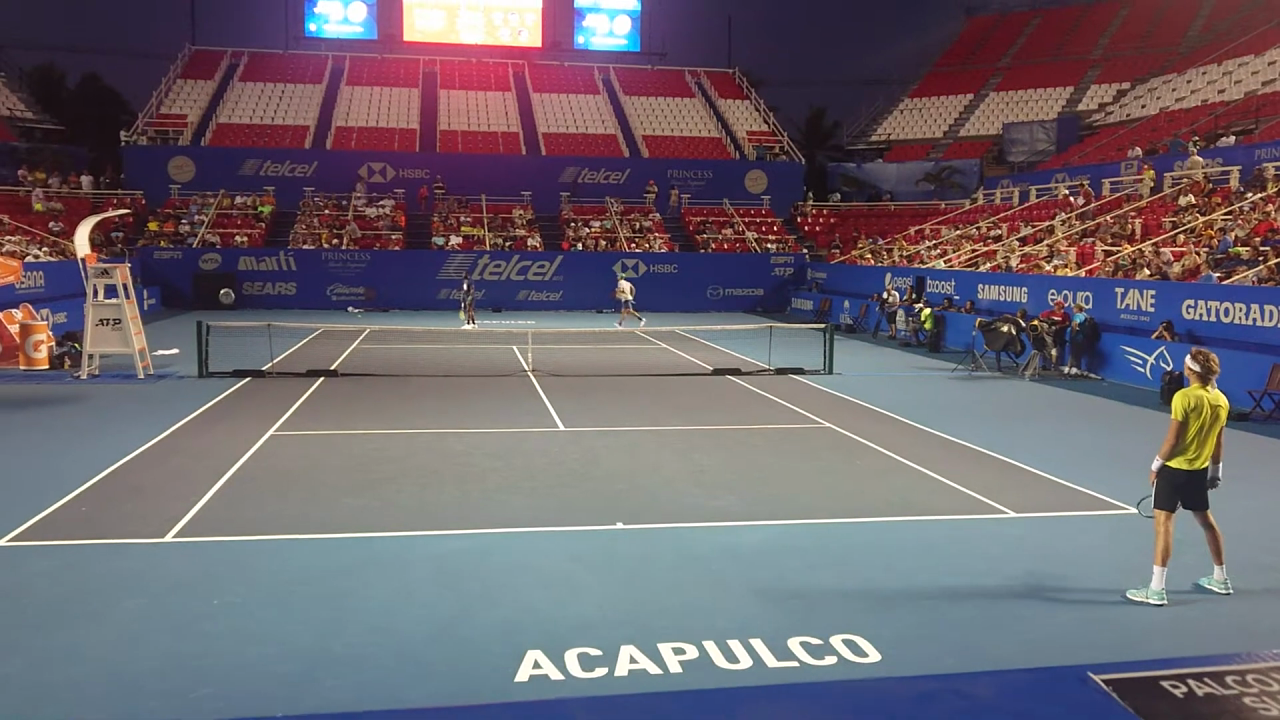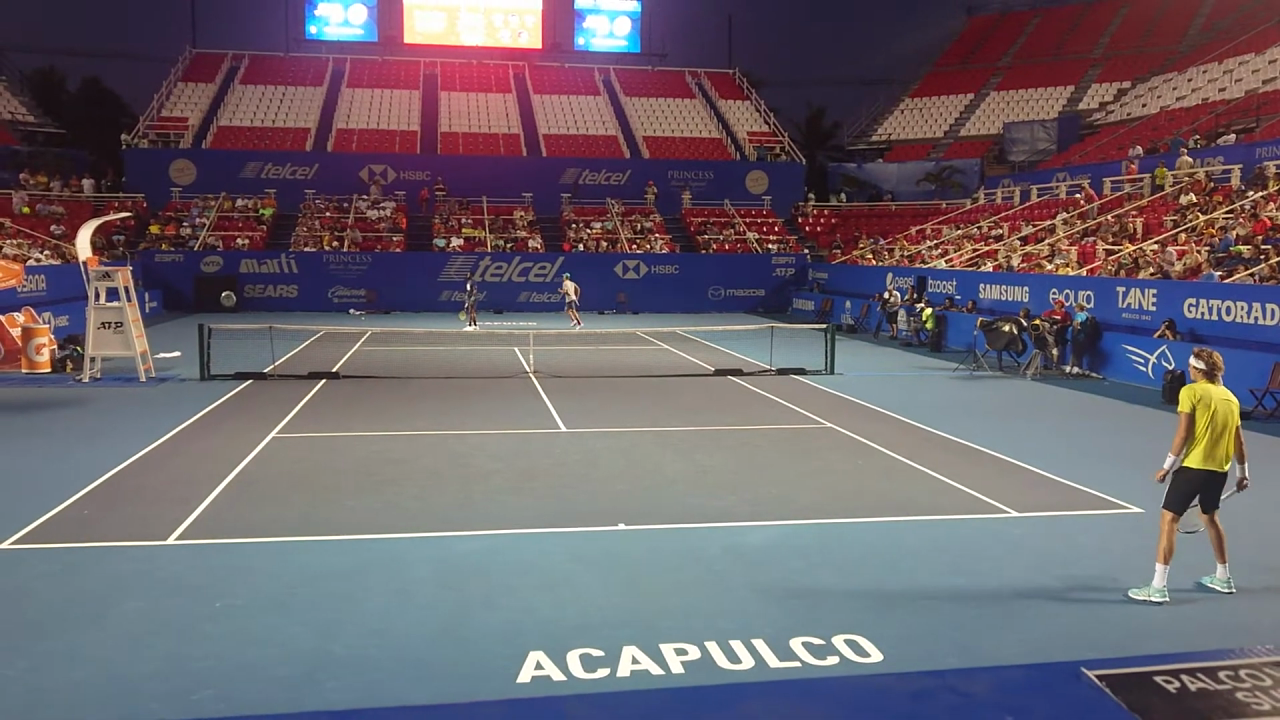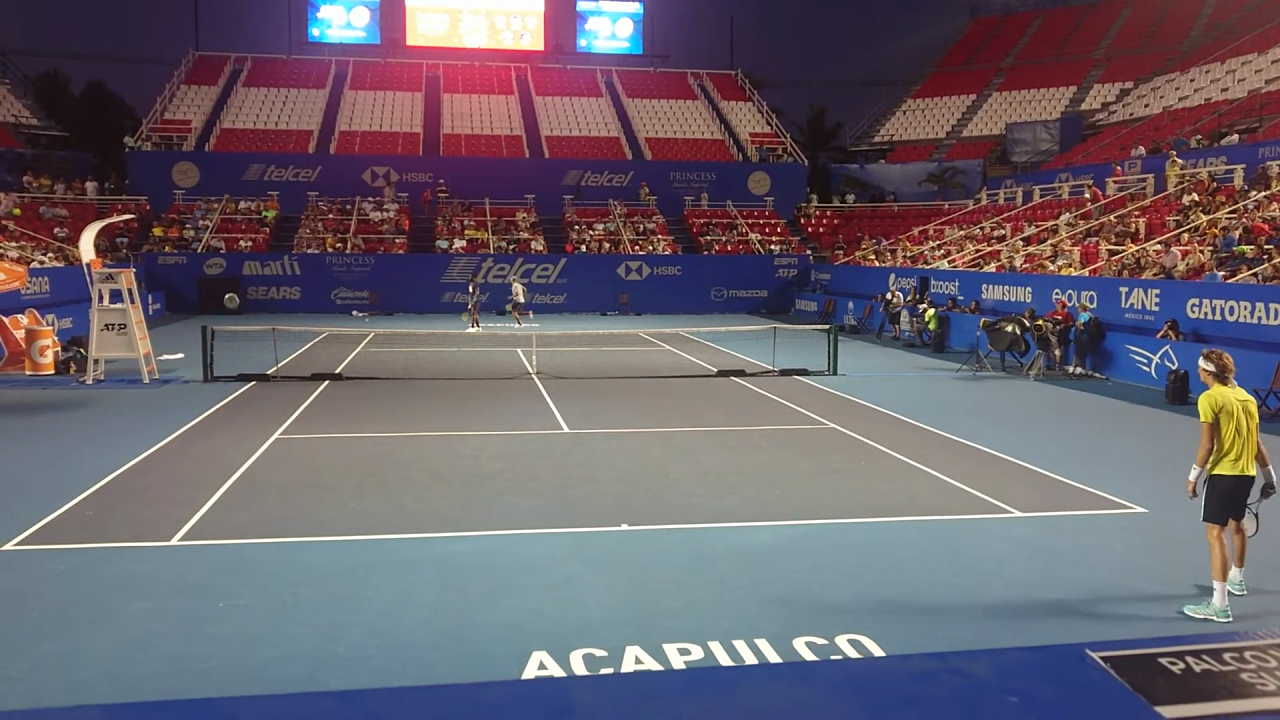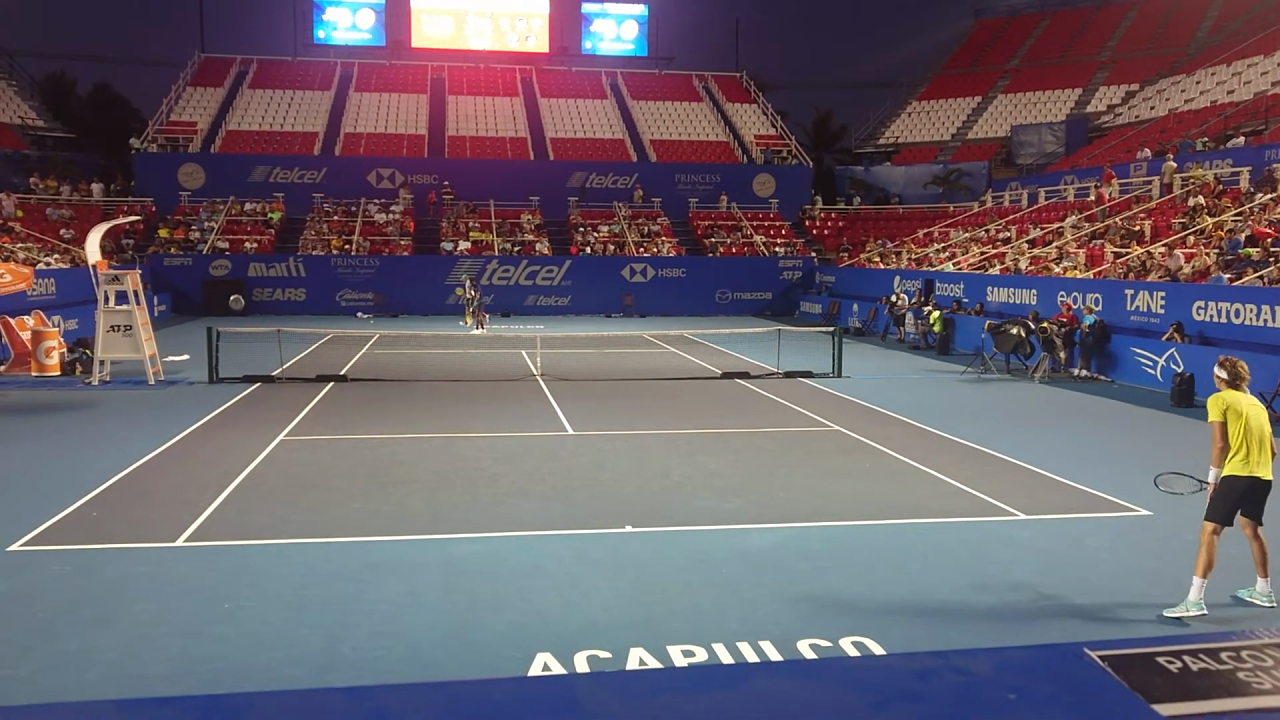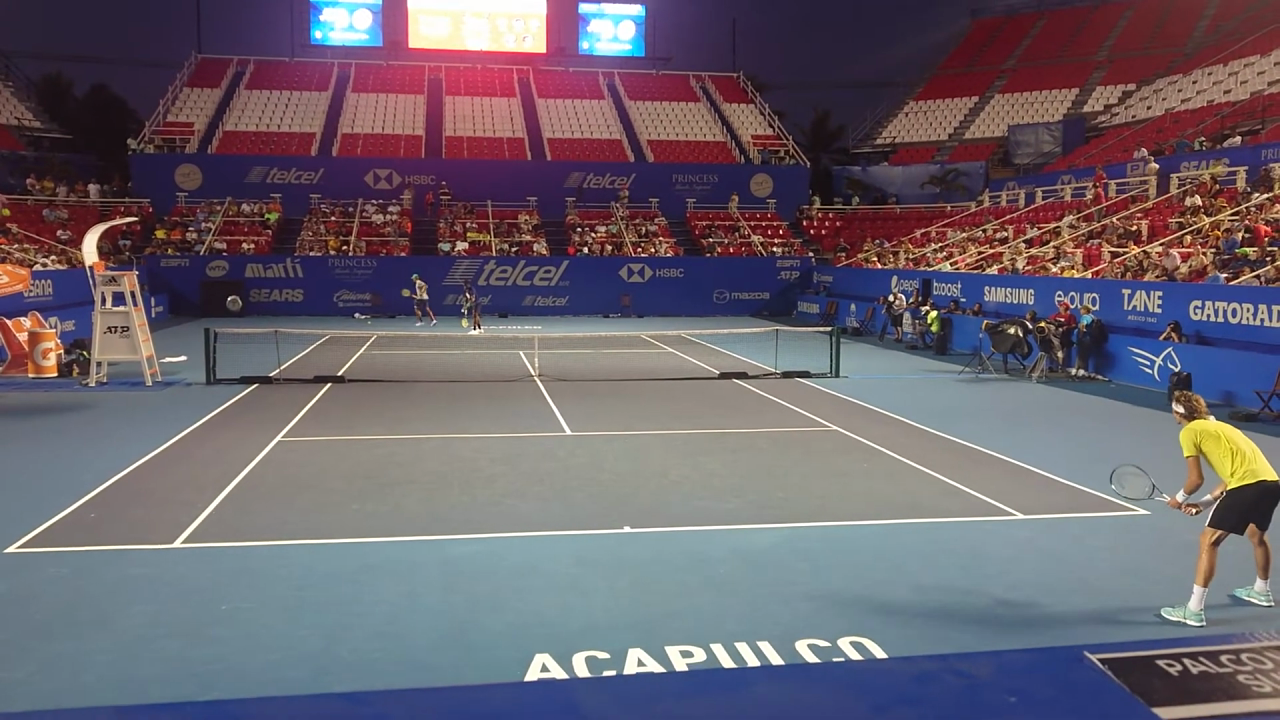
dt=0.7s
person 1, frame 1
left shoulder: (1184, 397)
right shoulder: (1221, 400)
left elbow: (1172, 439)
right elbow: (1217, 442)
left wrist: (1155, 466)
right wrist: (1215, 473)
left hip: (1173, 468)
right hip: (1199, 470)
left knee: (1163, 522)
right knee: (1206, 520)
left ankle: (1157, 589)
right ankle: (1220, 578)
person 1, frame 2
left shoulder: (1191, 392)
right shoulder: (1231, 398)
left elbow: (1183, 434)
right elbow: (1238, 441)
left wrist: (1167, 465)
right wrist: (1242, 472)
left hip: (1193, 468)
right hip: (1219, 470)
left knee: (1168, 522)
right knee: (1211, 519)
left ankle: (1158, 587)
right ankle: (1223, 578)
person 1, frame 3
left shoulder: (1209, 398)
right shoulder: (1246, 397)
left elbow: (1207, 445)
right elbow: (1256, 442)
left wrist: (1193, 477)
right wrist: (1269, 477)
left hip: (1222, 473)
right hip: (1246, 473)
left knee: (1215, 534)
right knee: (1234, 525)
left ankle: (1219, 605)
right ankle: (1236, 577)
person 1, frame 4
left shoulder: (1219, 400)
right shoulder: (1257, 403)
left elbow: (1220, 444)
left wrist: (1213, 479)
left hip: (1237, 476)
left knee: (1209, 533)
right knee: (1252, 530)
left ankle: (1194, 601)
person 1, frame 5
left shoulder: (1189, 432)
right shoulder: (1220, 427)
left elbow: (1196, 479)
left wrist: (1179, 499)
right wrist: (1202, 504)
left hip: (1248, 486)
left knee: (1208, 541)
right knee: (1256, 535)
left ankle: (1194, 610)
